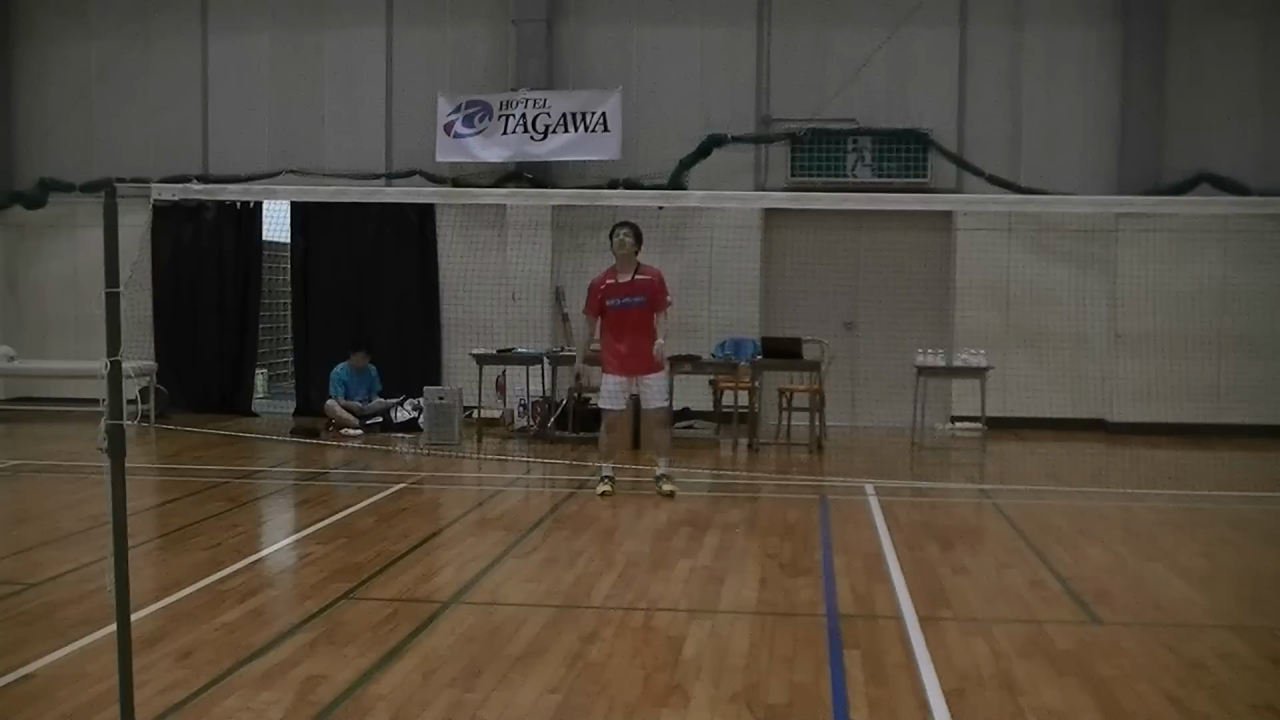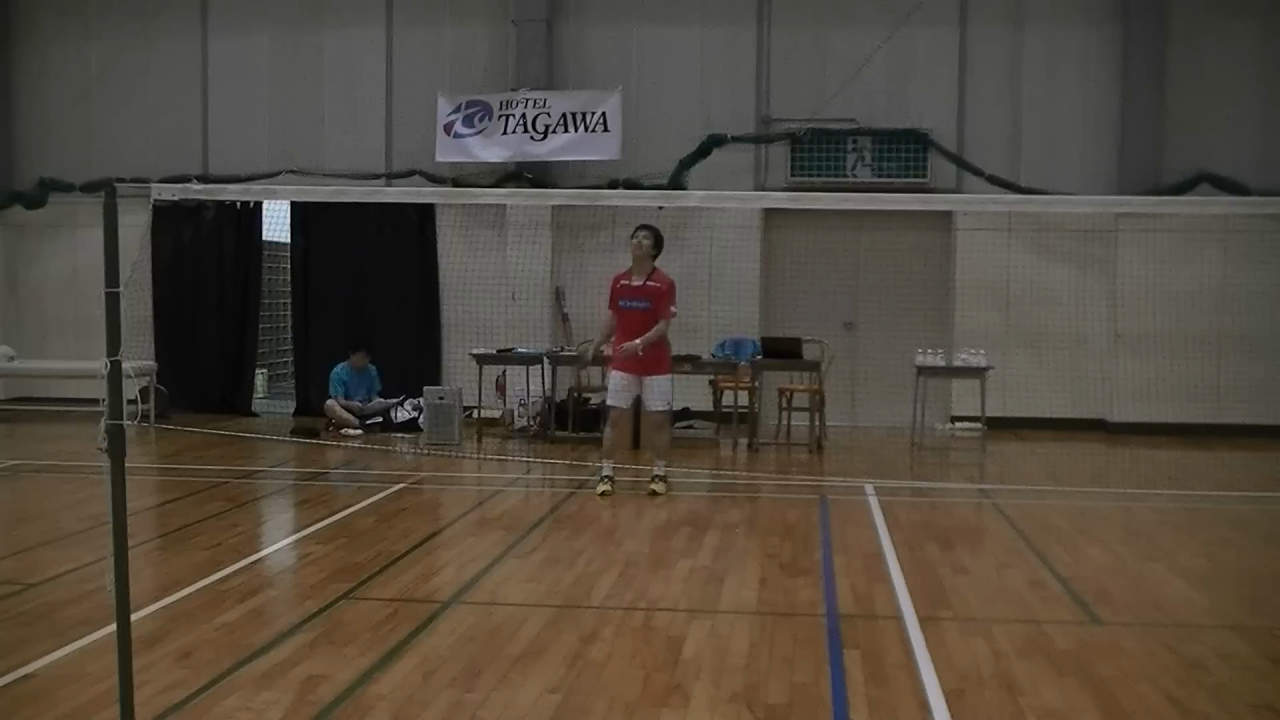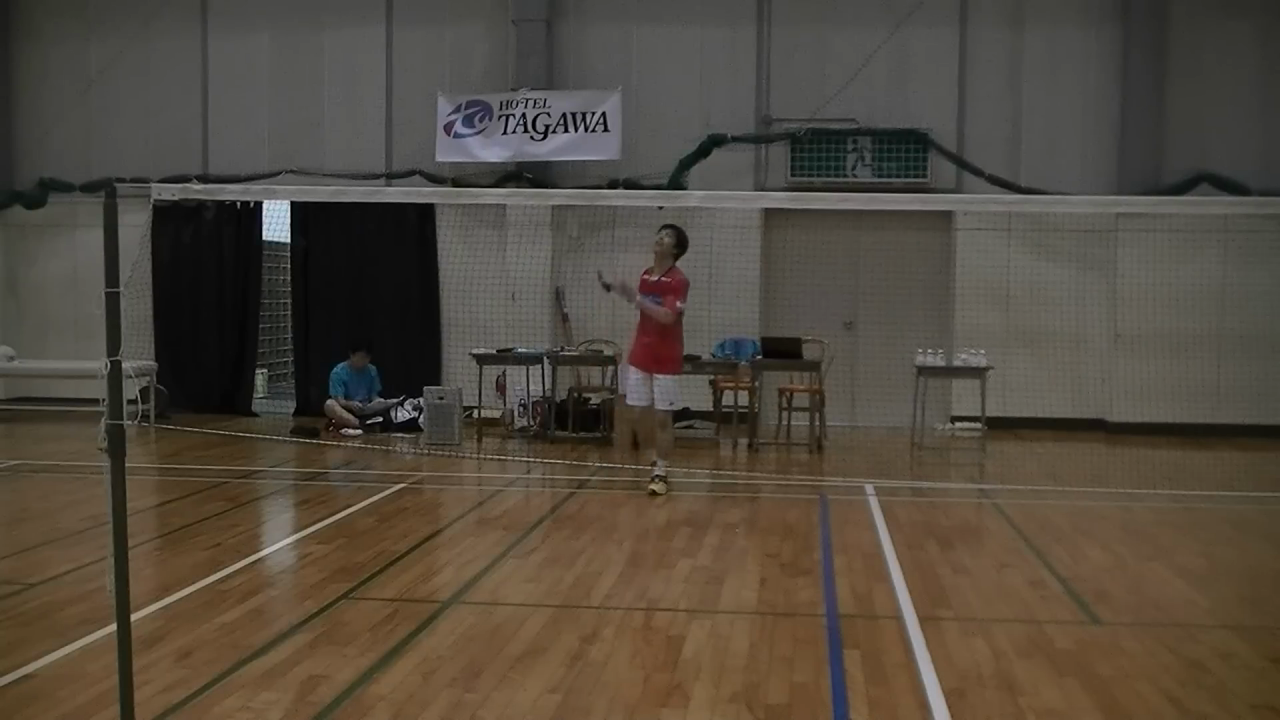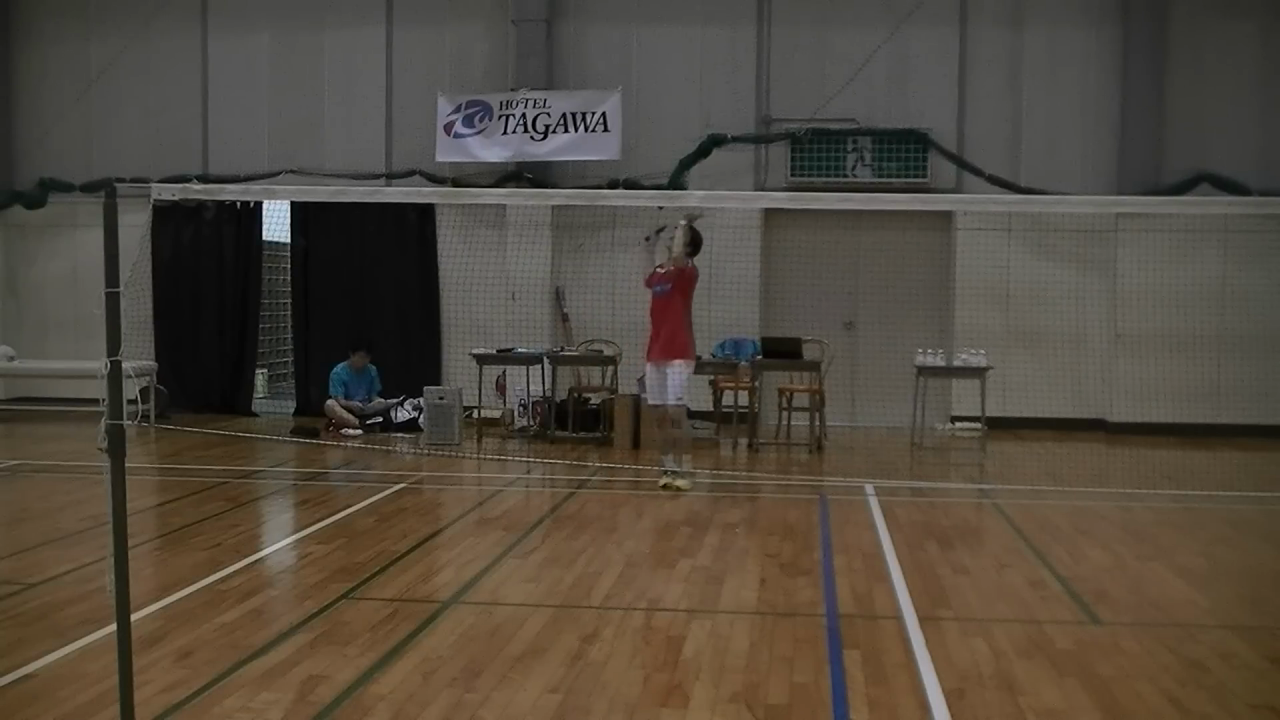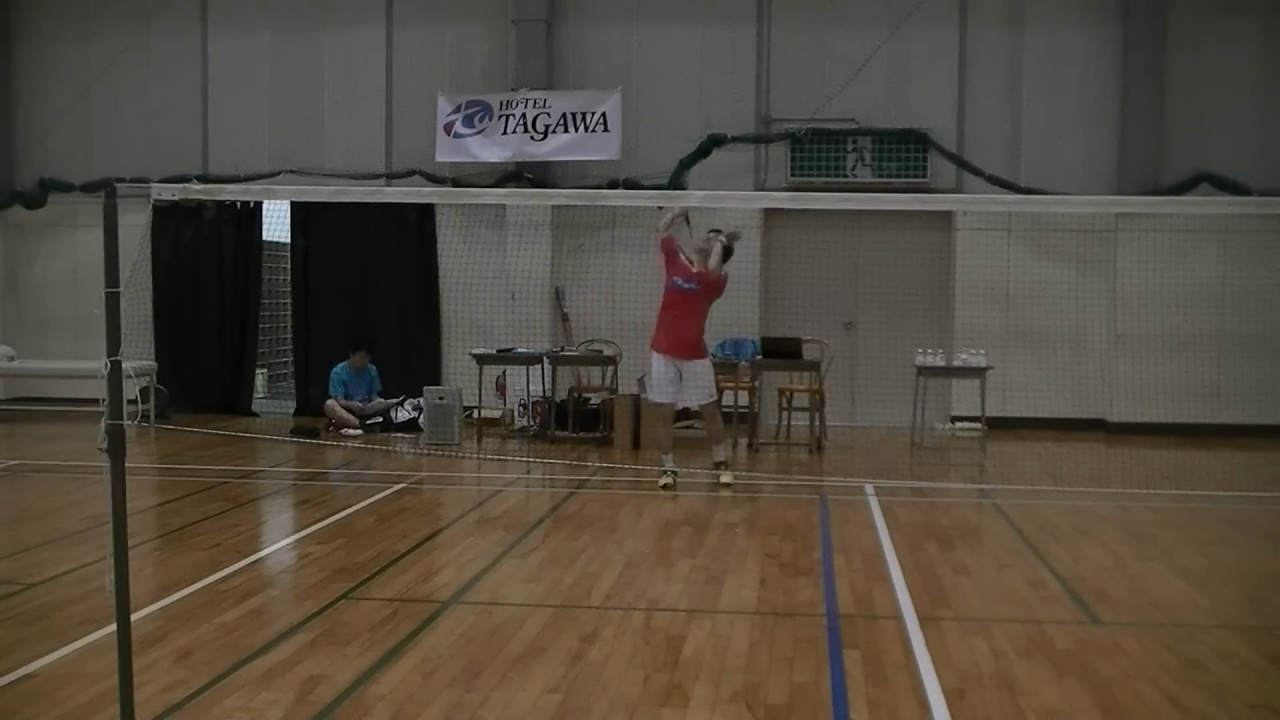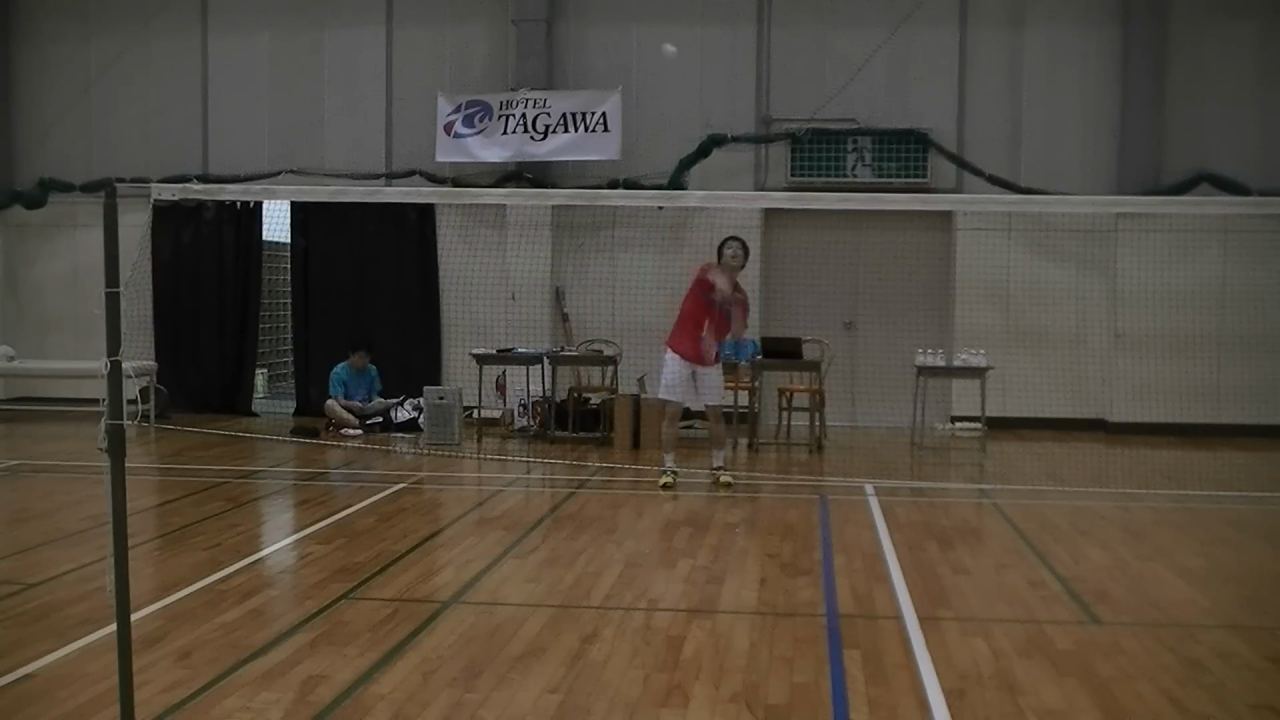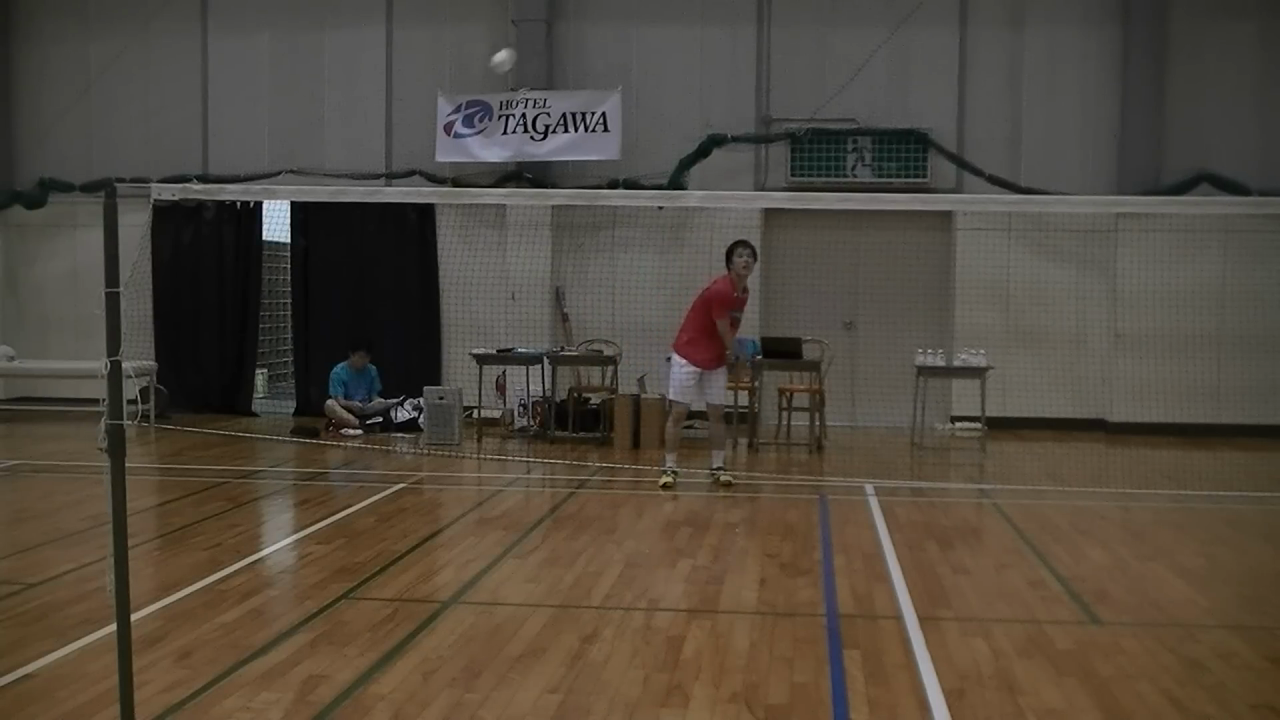
dt=0.3s
person 1, frame 1
left shoulder: (653, 278)
right shoulder: (599, 284)
left elbow: (661, 314)
right elbow: (590, 324)
left wrist: (661, 340)
right wrist: (580, 358)
left hip: (649, 363)
right hip: (614, 363)
left knee: (658, 417)
right knee: (611, 420)
left ankle: (663, 474)
right ankle: (606, 475)
person 1, frame 2
left shoulder: (664, 284)
right shoulder: (619, 282)
left elbow: (664, 325)
left wrist: (639, 343)
right wrist: (595, 345)
left hip: (656, 363)
right hip: (622, 363)
left knee: (659, 420)
right knee: (615, 418)
left ankle: (659, 474)
right ankle: (606, 474)
person 1, frame 3
left shoulder: (678, 281)
right shoulder: (647, 277)
left elbow: (667, 316)
left wrist: (637, 298)
right wrist: (621, 290)
left hip: (666, 360)
right hip: (640, 356)
left knee: (661, 418)
right knee: (640, 416)
left ankle: (660, 474)
right ankle: (655, 467)
person 1, frame 4
left shoulder: (687, 270)
right shoulder: (658, 271)
left elbow: (677, 256)
left wrist: (681, 226)
left hip: (679, 353)
right hip: (655, 353)
left knee: (675, 412)
right knee: (659, 415)
left ankle: (684, 469)
right ankle: (669, 467)
person 1, frame 5
left shoulder: (717, 276)
right shoulder: (677, 260)
left elbow: (712, 270)
right elbow: (663, 229)
left wrist: (721, 243)
right wrist: (678, 214)
left hip: (694, 354)
right hip: (663, 352)
left knee: (710, 411)
right knee: (664, 413)
left ankle: (721, 463)
right ankle: (668, 468)
person 1, frame 6
left shoulder: (740, 296)
right shoulder: (709, 274)
left elbow: (738, 334)
right elbow: (714, 275)
left wrist: (737, 303)
right wrist: (722, 286)
left hip: (709, 359)
right hip: (680, 352)
left knee: (715, 414)
right knee: (672, 412)
left ankle: (719, 467)
right ankle: (669, 468)
person 1, frame 7
left shoulder: (743, 291)
right shoulder: (721, 290)
right elbow: (724, 331)
left wrist: (730, 352)
right wrist: (736, 354)
left hip: (715, 360)
right hip: (688, 355)
left knee: (717, 413)
right knee: (678, 412)
left ankle: (718, 467)
right ankle: (669, 468)
